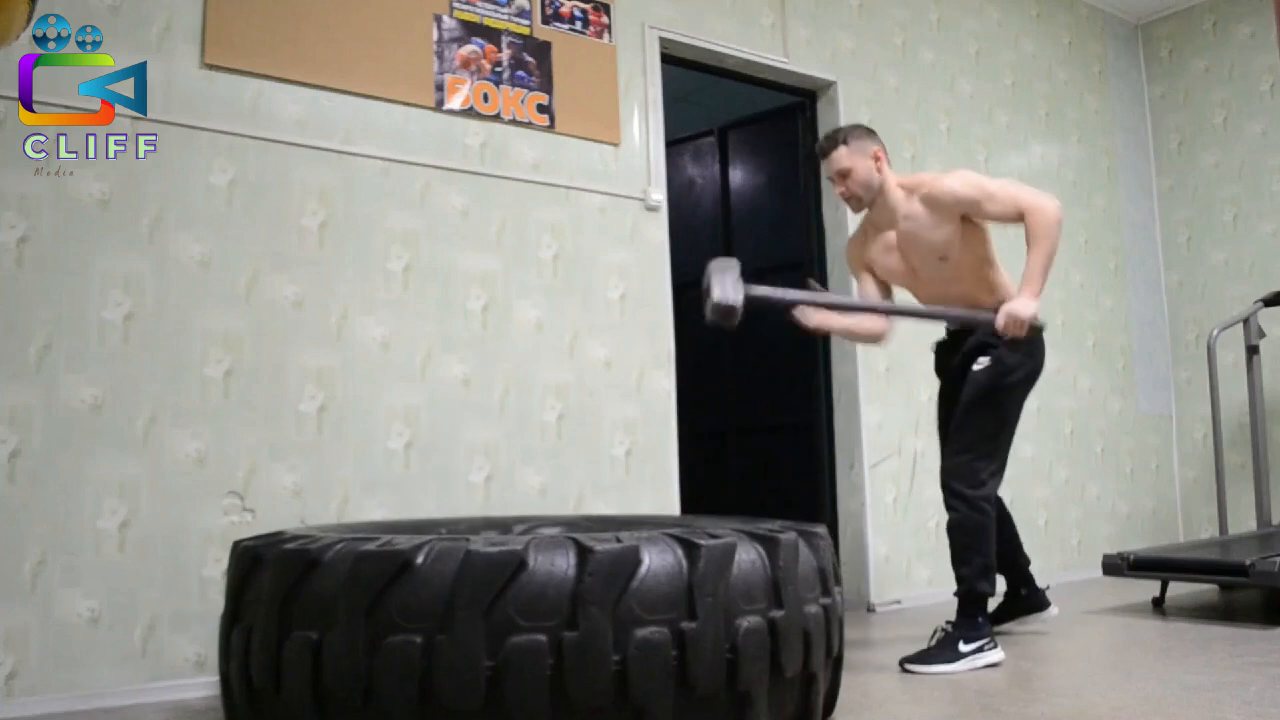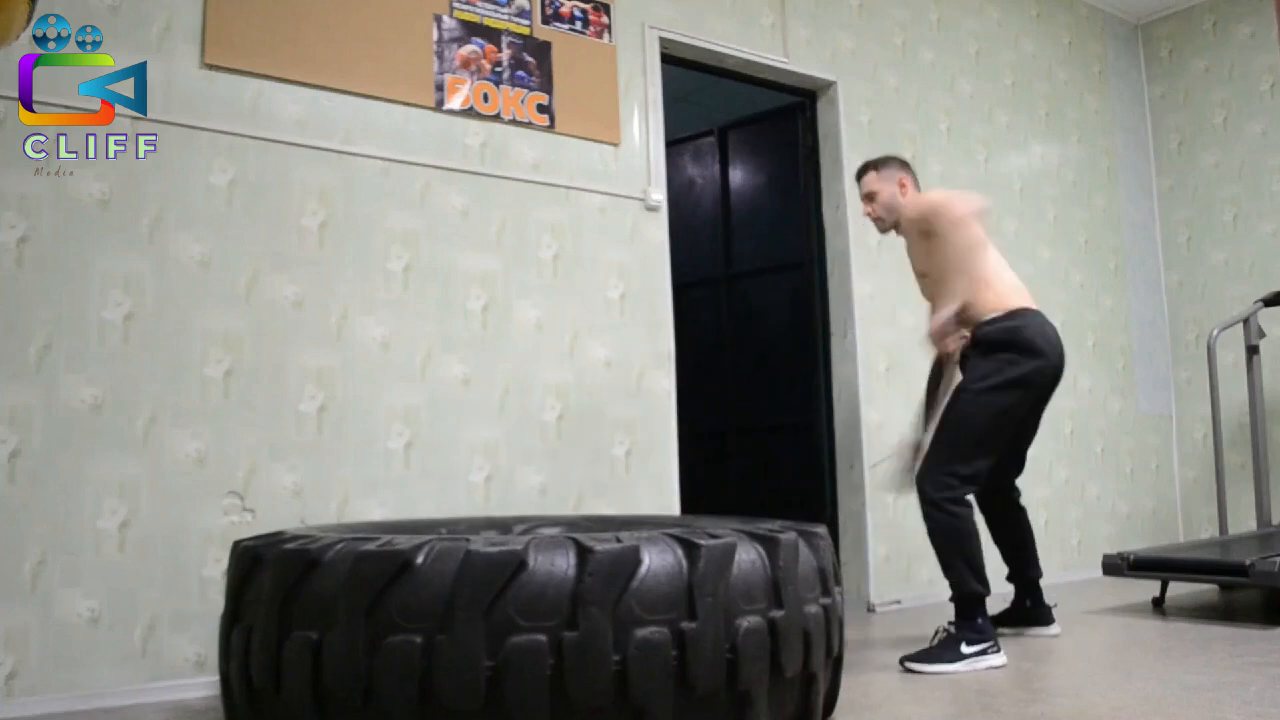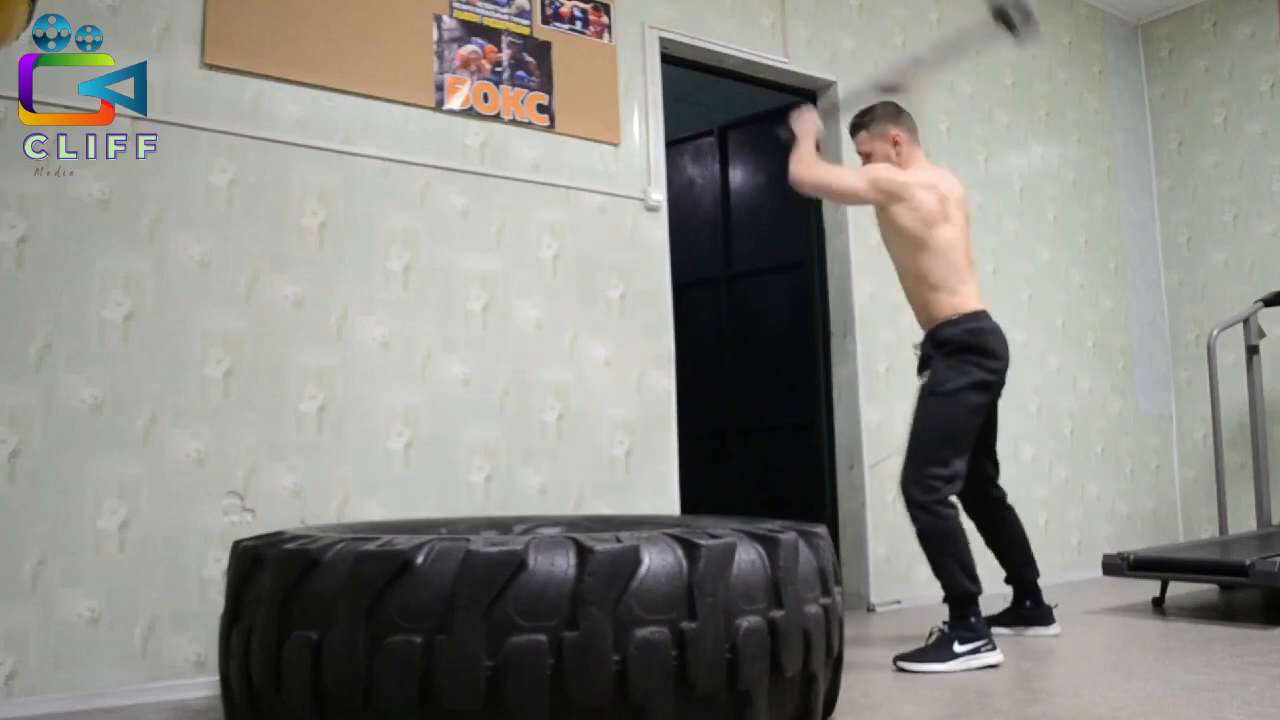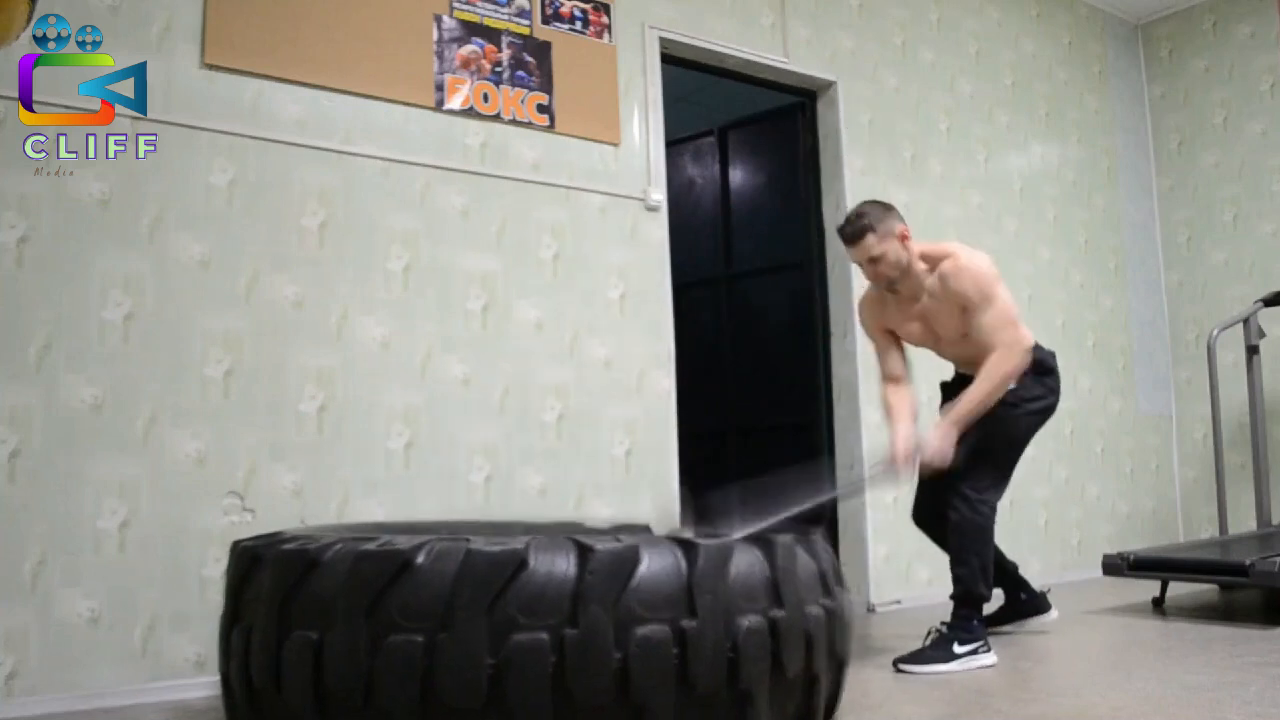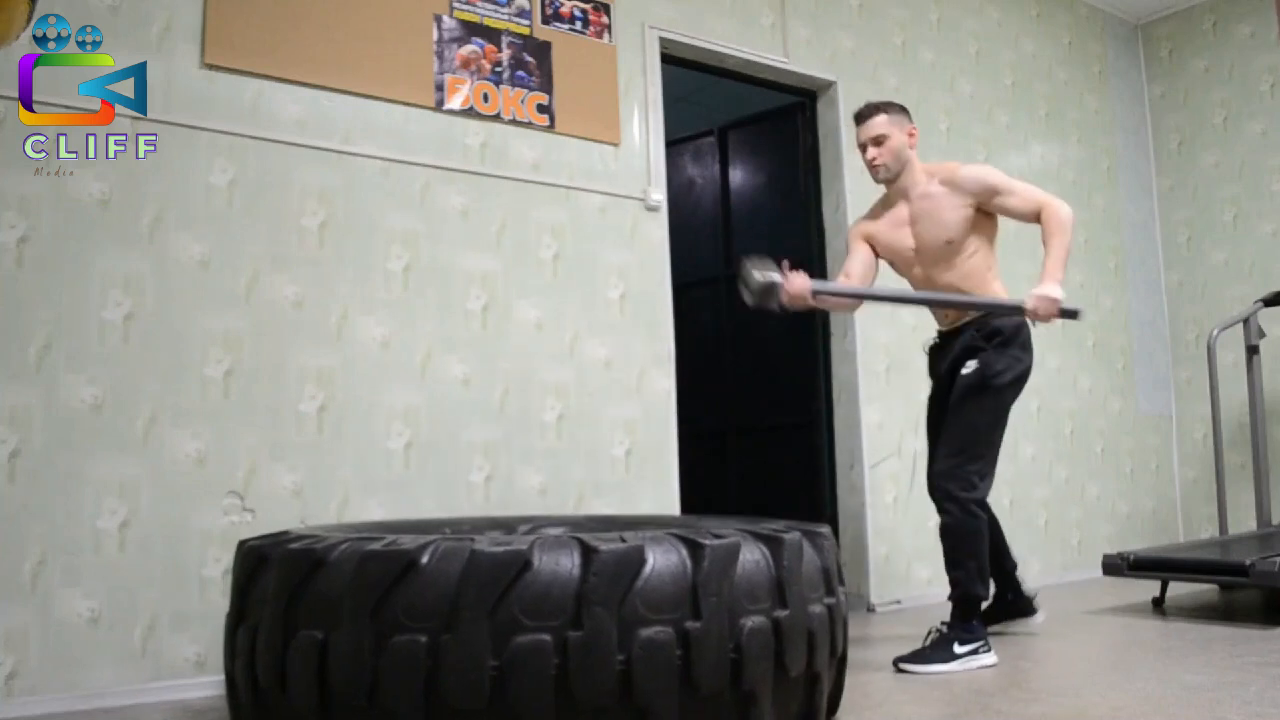
dt=0.5s
person 1, frame 1
left shoulder: (942, 192)
right shoulder: (862, 248)
left elbow: (1044, 208)
right elbow: (877, 325)
left wrist: (1028, 296)
right wrist: (828, 321)
left hip: (1007, 340)
right hip: (960, 348)
left knee: (966, 478)
right knee: (965, 479)
left ankle: (972, 632)
right ankle: (1024, 592)
person 1, frame 2
left shoulder: (924, 211)
right shoulder: (925, 252)
left elbow: (969, 206)
right elbow: (955, 339)
left wrist: (952, 302)
left hip: (1011, 345)
right hip: (1034, 345)
left knee: (940, 484)
right knee: (993, 484)
left ankle: (976, 633)
right ankle: (1031, 605)
person 1, frame 3
left shoulder: (896, 182)
right shoulder: (941, 182)
left elbow: (803, 176)
left wrist: (806, 134)
left hip: (960, 347)
right hip: (979, 342)
left knee: (925, 486)
right knee: (978, 485)
left ankle: (968, 632)
right ankle: (1031, 604)
person 1, frame 4
left shoulder: (963, 269)
right shoulder: (874, 308)
left elbow: (1013, 352)
right elbow: (894, 382)
left wrist: (950, 426)
right wrist: (903, 437)
left hip: (1026, 380)
right hip: (972, 384)
left knee: (970, 492)
right knee: (930, 510)
left ankle: (967, 633)
right ankle: (1023, 596)
person 1, frame 5
left shoulder: (962, 181)
right shoulder: (869, 228)
left elbow: (1056, 210)
right elbow: (849, 291)
left wrist: (1050, 282)
right wrist: (809, 294)
left hip: (996, 341)
right hip: (949, 349)
left knee: (956, 482)
right knee: (951, 484)
left ankle: (966, 633)
right ankle: (1010, 594)
